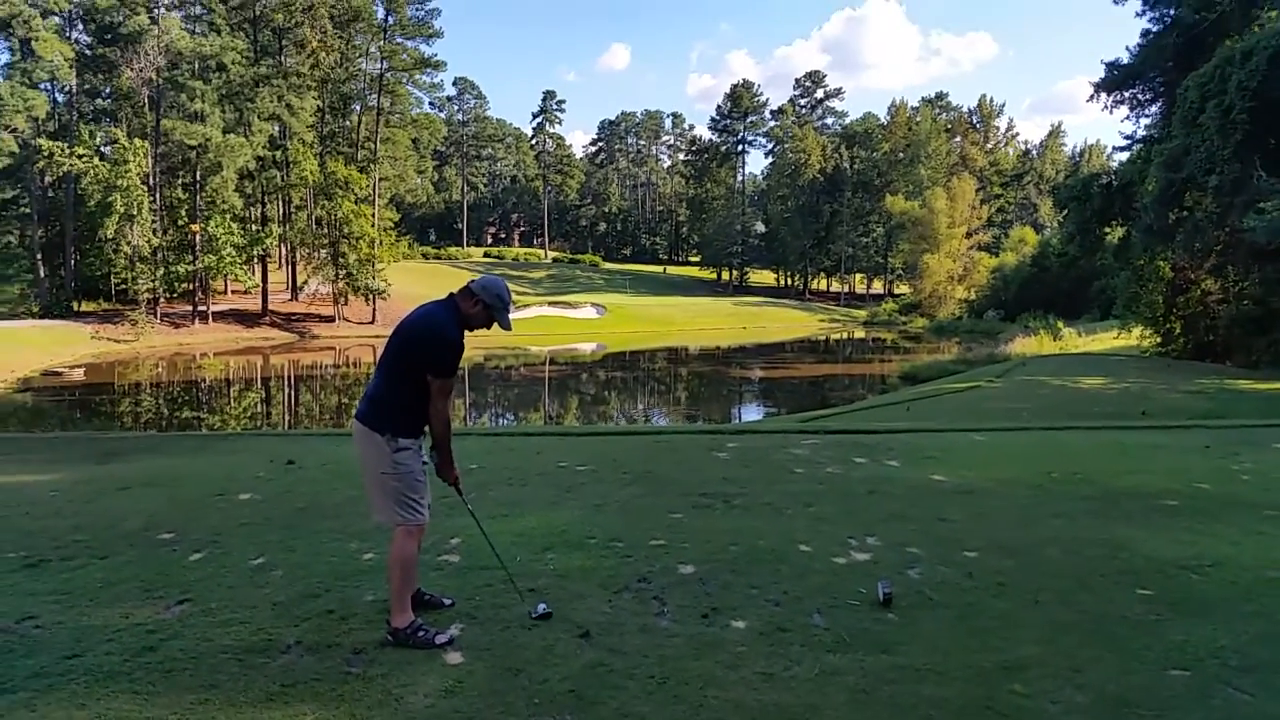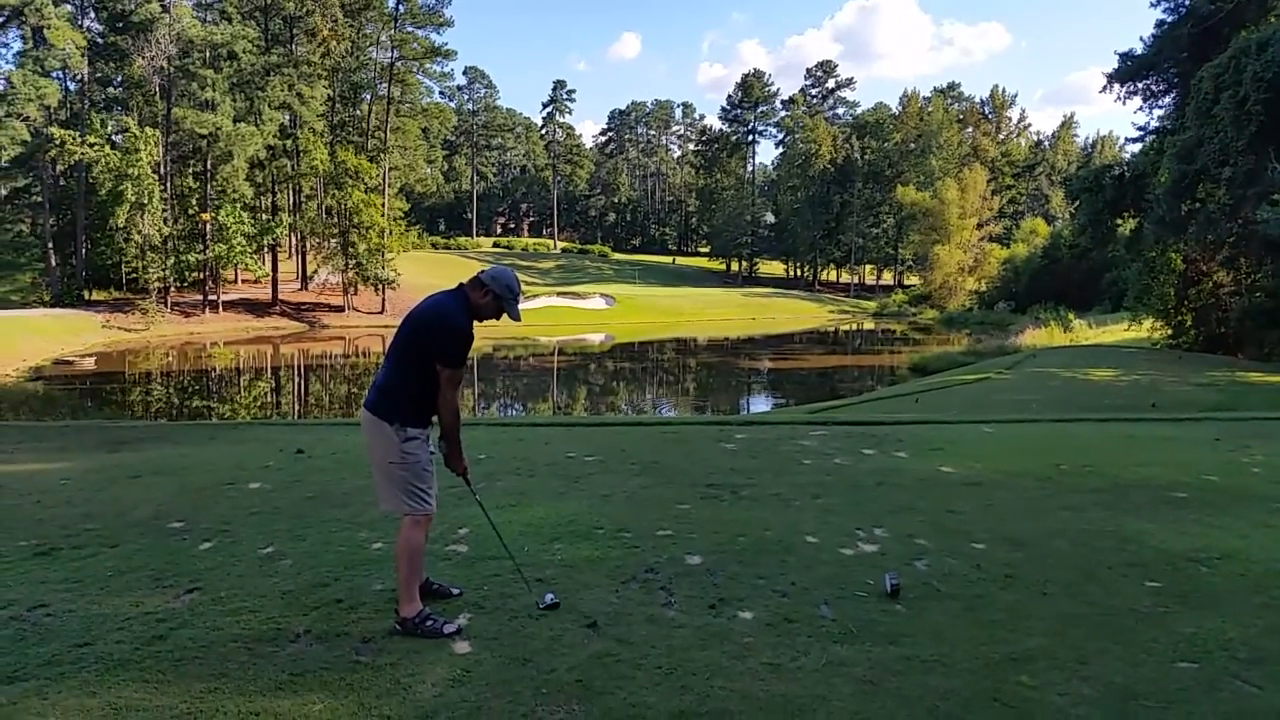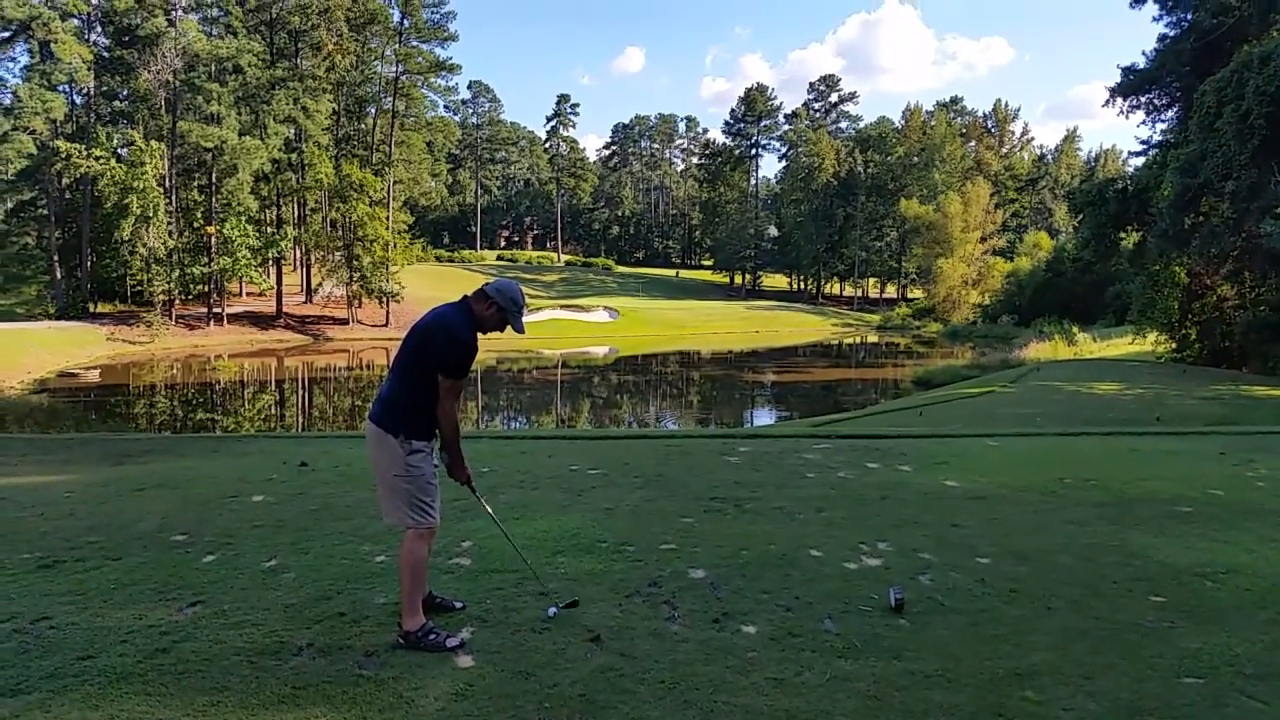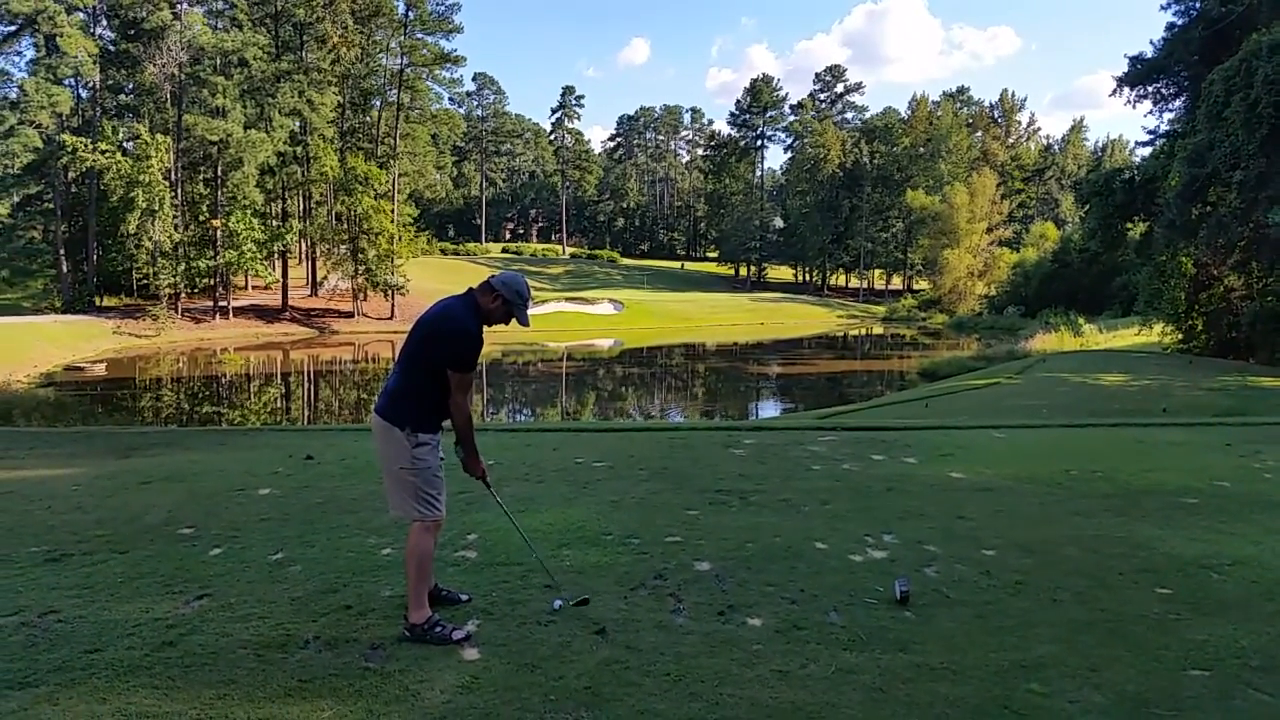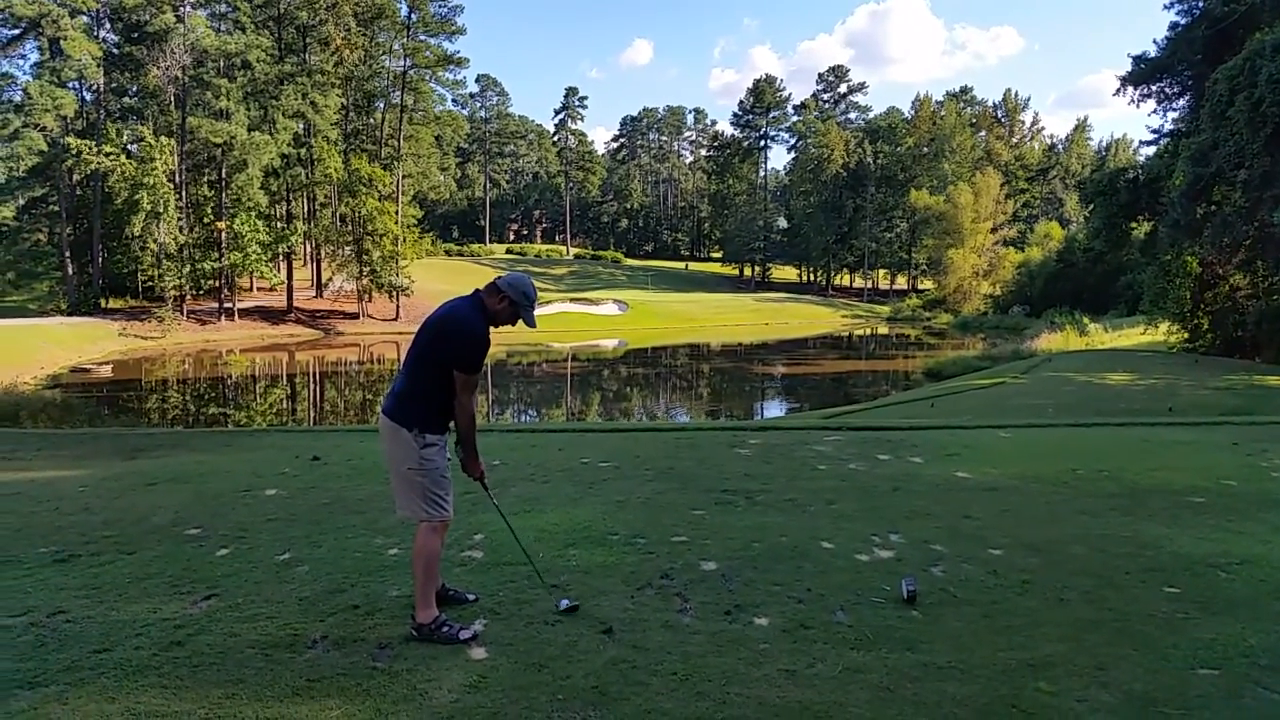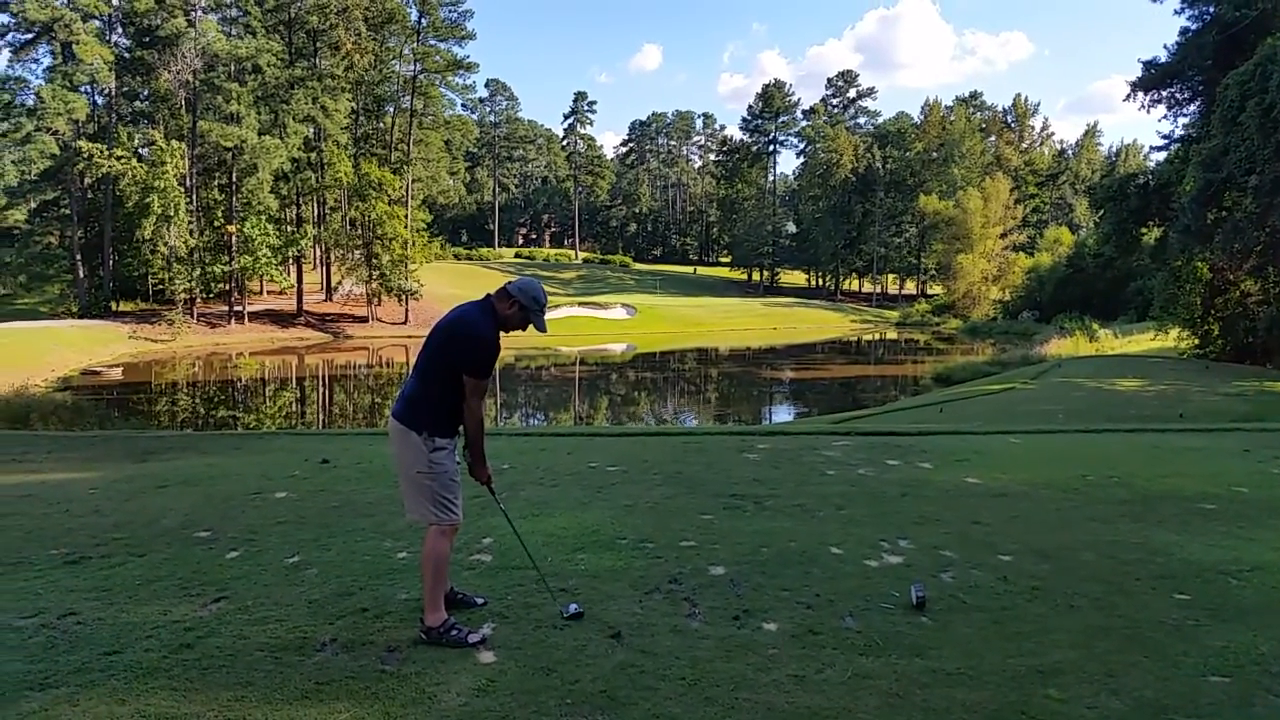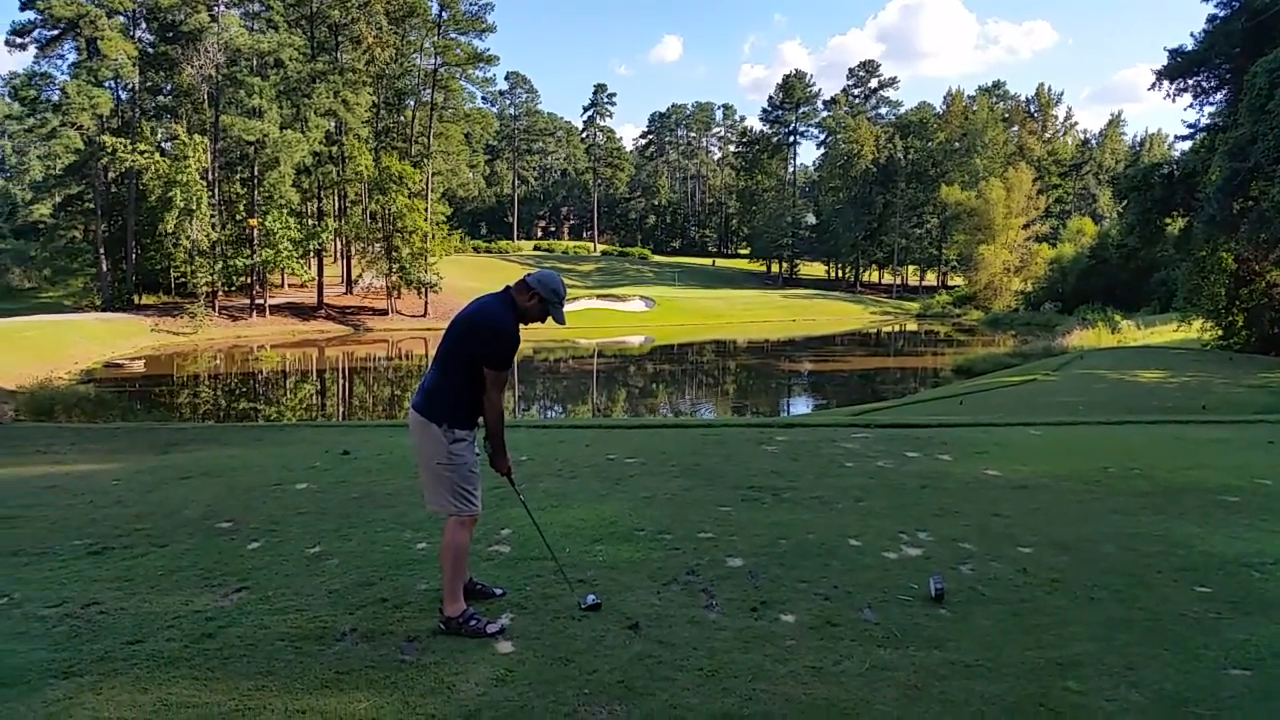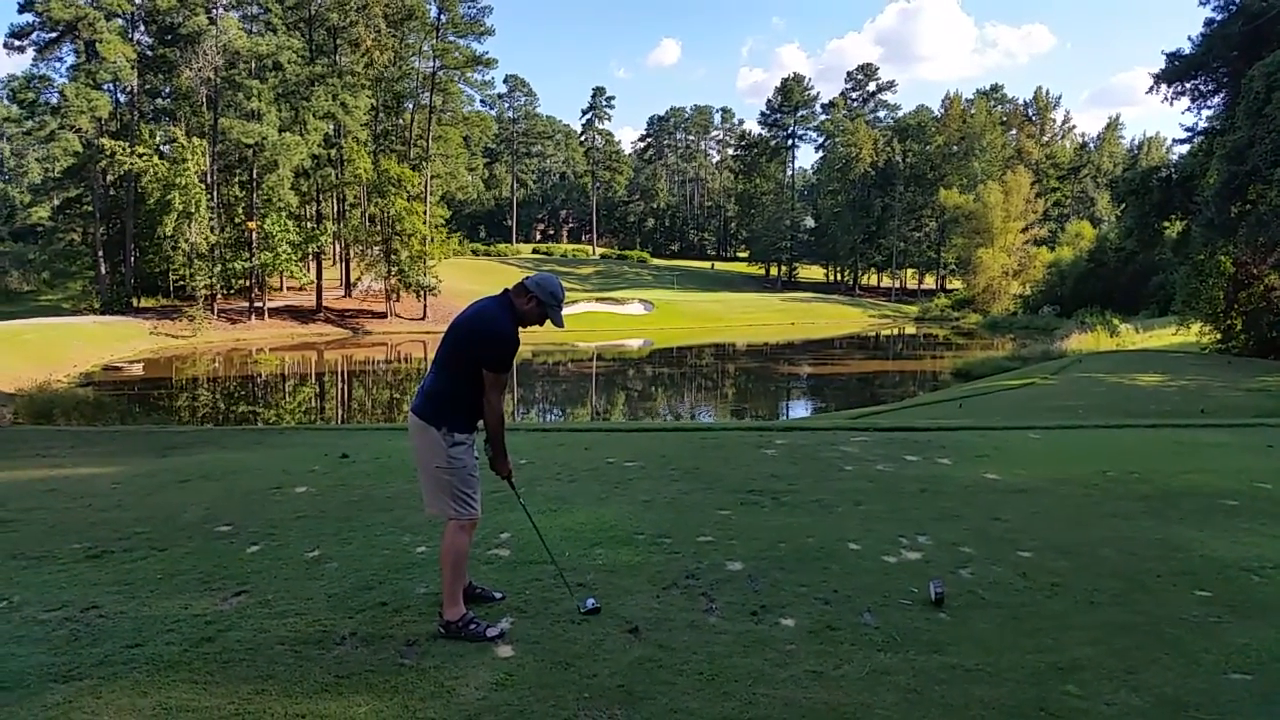
dt=0.3s
person 1, frame 1
left shoulder: (437, 314)
right shoulder: (445, 331)
right elbow: (438, 405)
left wrist: (439, 454)
right wrist: (446, 462)
left hip: (392, 425)
right hip: (388, 432)
left knee: (414, 517)
right knee: (410, 523)
left ankle: (409, 591)
right ankle: (401, 621)
person 1, frame 2
left shoulder: (447, 305)
right shoulder: (454, 322)
right elbow: (447, 395)
left wrist: (447, 444)
right wrist: (455, 452)
left hip: (398, 415)
right hip: (396, 421)
left knee: (420, 507)
right knee: (418, 513)
left ankle: (416, 581)
right ankle: (410, 611)
person 1, frame 3
left shoulder: (451, 316)
right shoulder: (458, 333)
right elbow: (446, 406)
left wrist: (447, 452)
right wrist: (456, 461)
left hip: (402, 427)
right hip: (401, 434)
left knee: (424, 520)
right knee: (420, 526)
left ankle: (420, 594)
right ankle: (412, 624)
person 1, frame 4
left shoulder: (456, 310)
right shoulder: (464, 327)
right elbow: (458, 399)
left wrist: (463, 446)
right wrist: (471, 455)
left hip: (409, 420)
right hip: (407, 427)
left knee: (428, 513)
right knee: (426, 518)
left ankle: (426, 587)
right ankle: (418, 618)
person 1, frame 5
left shoulder: (463, 310)
right shoulder: (471, 328)
right elbow: (463, 400)
left wrist: (463, 447)
right wrist: (471, 457)
left hip: (415, 420)
right hip: (415, 427)
left knee: (435, 514)
right knee: (434, 519)
left ankle: (433, 587)
right ankle: (426, 617)
person 1, frame 6
left shoulder: (473, 315)
right shoulder: (481, 333)
right elbow: (472, 404)
left wrist: (471, 452)
right wrist: (478, 461)
left hip: (423, 424)
right hip: (424, 431)
left knee: (443, 518)
right knee: (443, 523)
left ankle: (441, 590)
right ankle: (434, 620)
person 1, frame 7
left shoulder: (492, 307)
right shoulder: (501, 324)
right elbow: (492, 397)
left wrist: (492, 444)
right wrist: (499, 452)
left hip: (443, 415)
right hip: (444, 422)
left knee: (463, 509)
right knee: (462, 514)
left ankle: (460, 581)
right ankle: (453, 610)
person 1, frame 8
left shoulder: (492, 310)
right shoulder: (501, 328)
right elbow: (492, 399)
left wrist: (492, 447)
right wrist: (500, 455)
left hip: (442, 418)
right hip: (443, 426)
left knee: (462, 513)
right knee: (462, 518)
left ankle: (460, 585)
right ankle: (453, 615)
